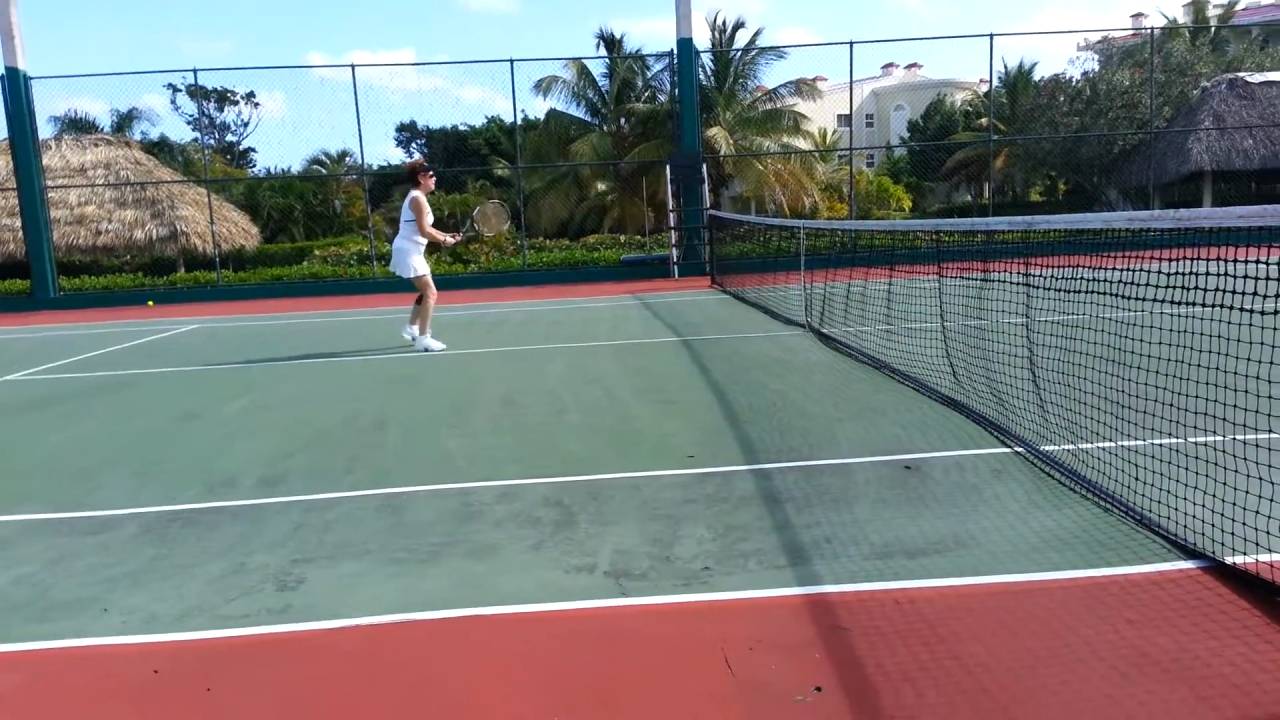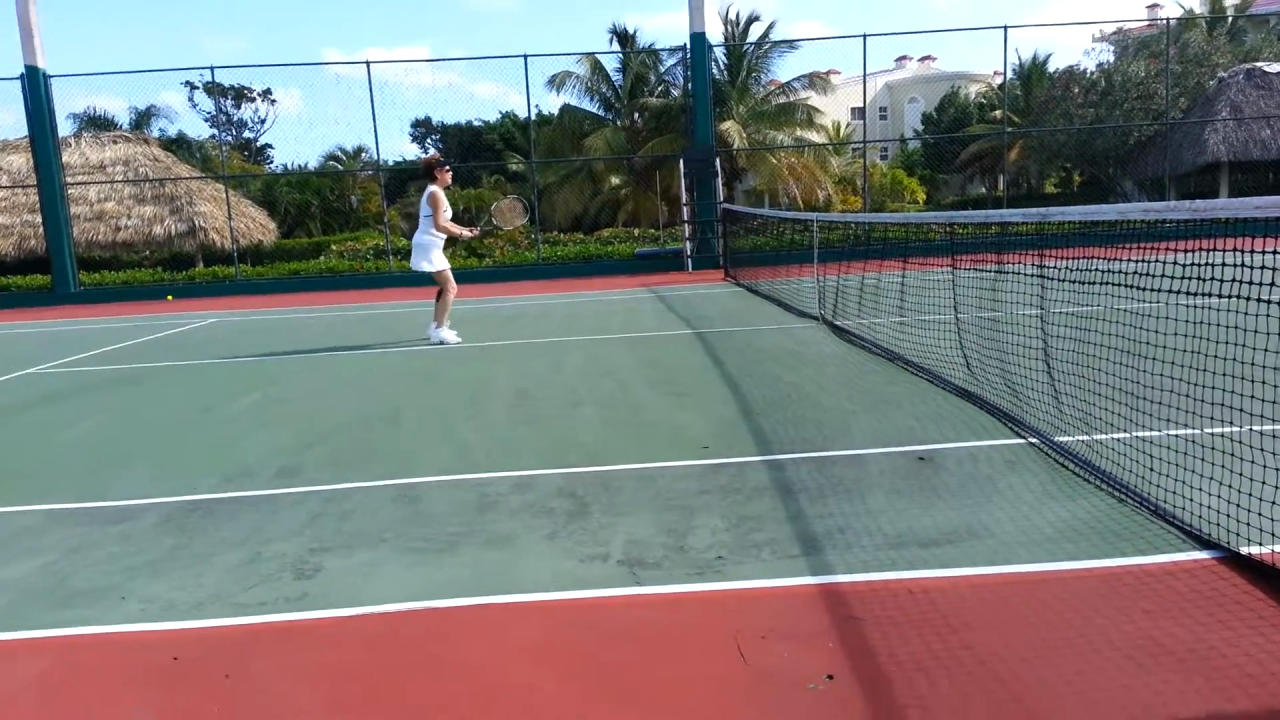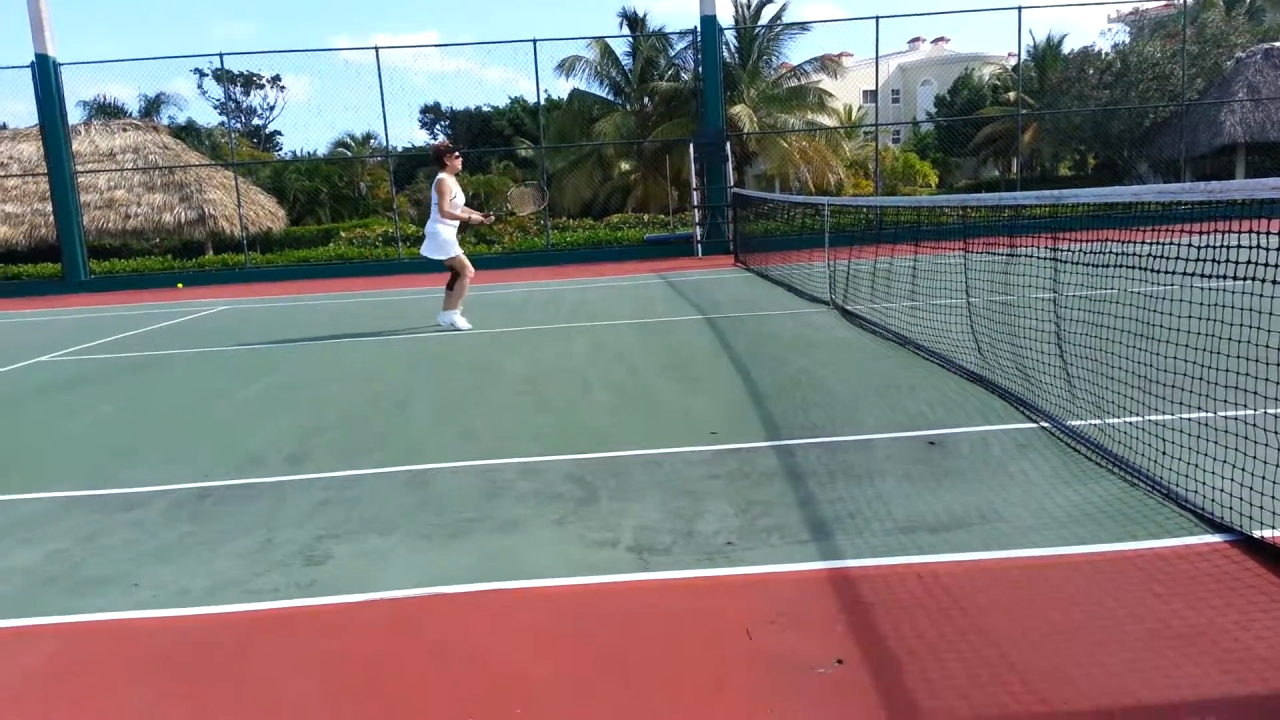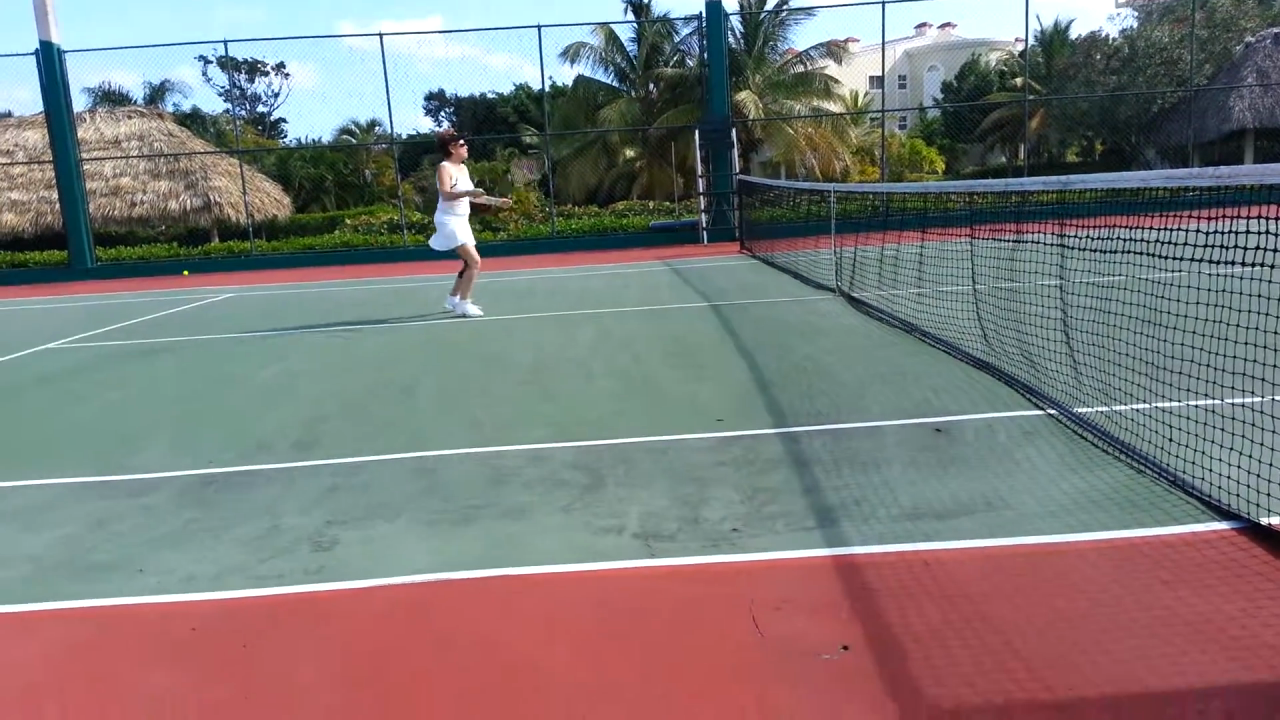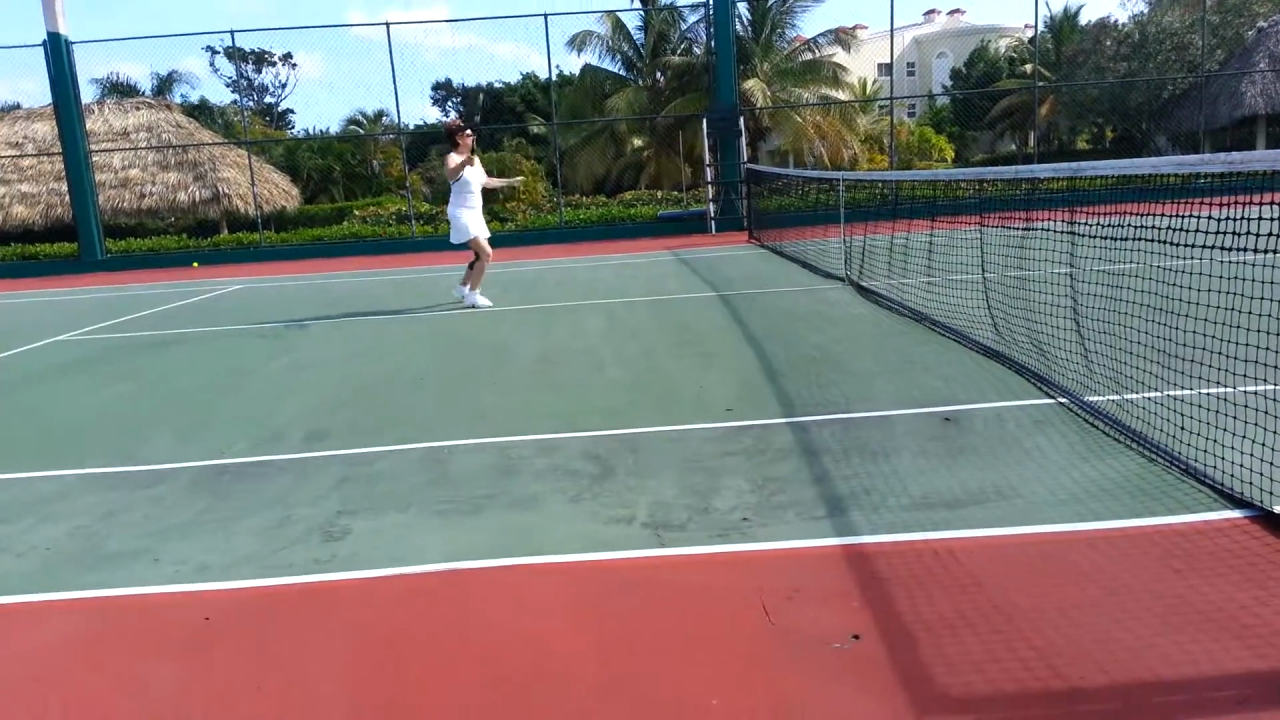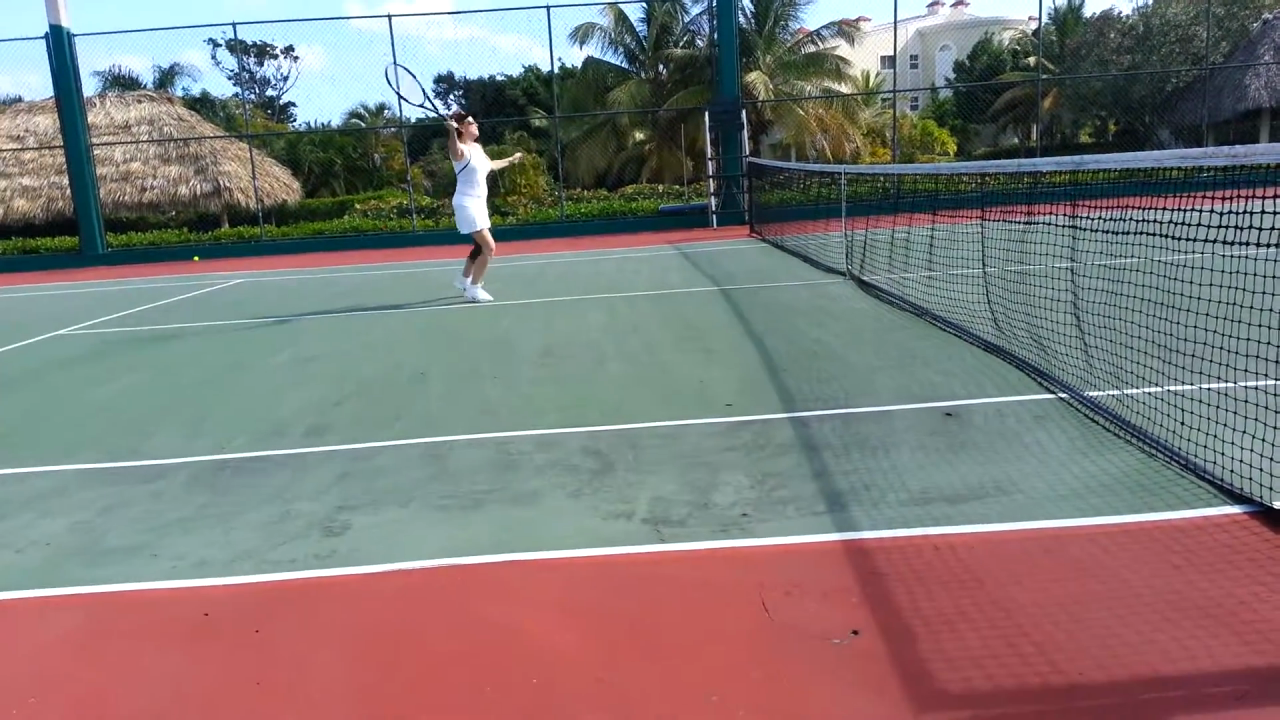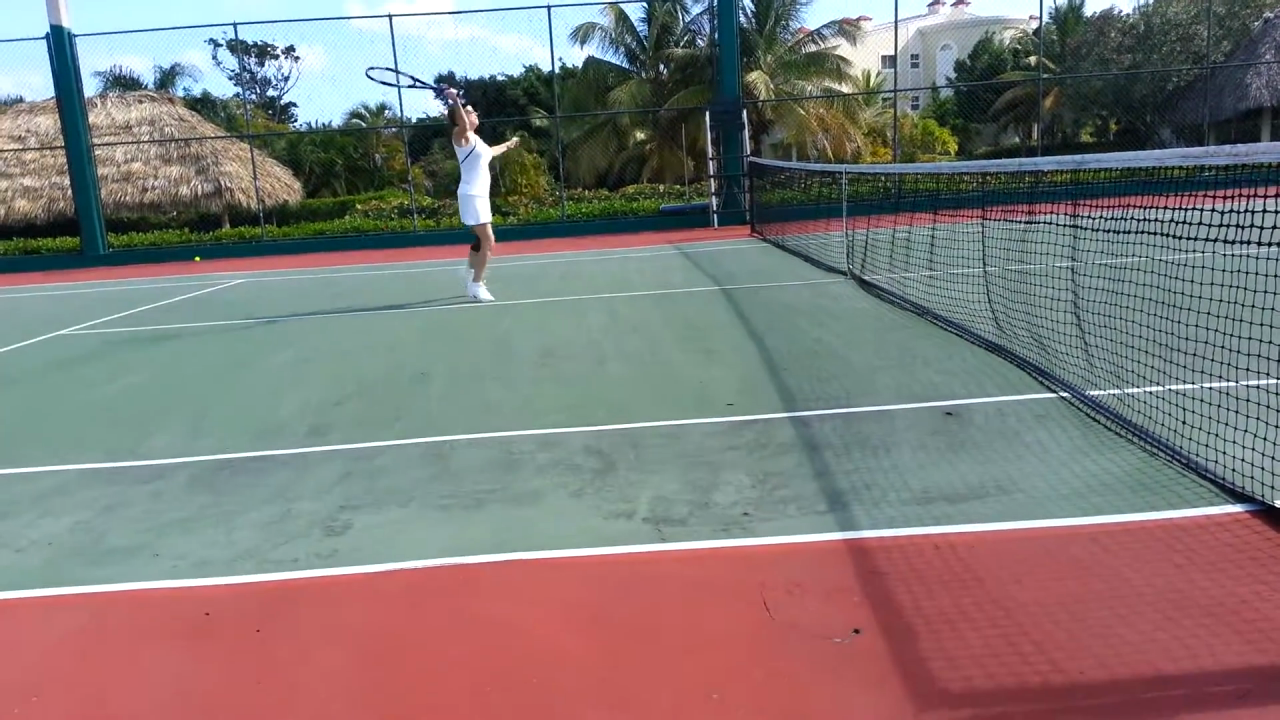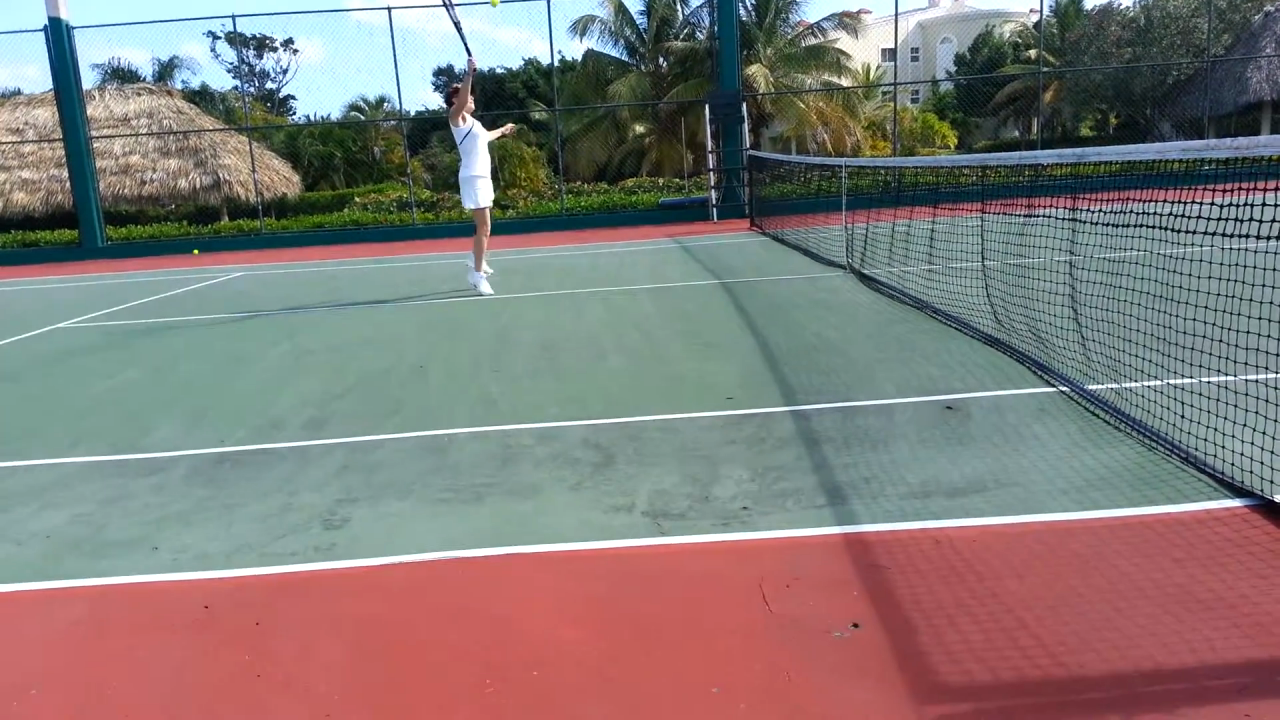
dt=0.1s
person 1, frame 1
left shoulder: (418, 197)
right shoulder: (418, 199)
left elbow: (425, 228)
right elbow: (425, 232)
left wrist: (447, 235)
right wrist: (444, 240)
left hip: (411, 251)
right hip: (408, 251)
left knee: (426, 291)
right knee: (431, 293)
left ankle: (412, 328)
right ankle: (424, 338)
person 1, frame 2
left shoulder: (438, 192)
right shoulder: (434, 194)
left elbow: (444, 222)
right elbow: (439, 226)
left wrist: (464, 229)
right wrist: (460, 233)
left hip: (432, 246)
right hip: (427, 245)
left knee: (446, 286)
right knee: (450, 287)
left ankle: (438, 328)
right ankle: (439, 331)
person 1, frame 3
left shoulder: (452, 180)
right shoulder: (443, 181)
left elbow: (458, 208)
right elbow: (444, 212)
left wrist: (480, 215)
right wrist: (469, 218)
left hip: (446, 234)
right hip: (440, 234)
left knee: (458, 273)
right knee: (467, 272)
left ankle: (447, 314)
right ankle: (452, 314)
person 1, frame 4
left shoulder: (463, 168)
right shoulder: (445, 167)
left elbow: (472, 196)
right elbow: (446, 195)
left wrist: (496, 201)
right wrist: (468, 192)
left hip: (461, 222)
right hip: (448, 222)
left knee: (469, 262)
right knee: (474, 261)
left ankle: (453, 299)
right ankle: (463, 303)
person 1, frame 5
left shoulder: (474, 159)
right shoulder: (452, 158)
left elbow: (485, 182)
right elbow: (450, 176)
left wrist: (510, 182)
right wrist: (464, 164)
left hip: (475, 214)
right hip: (462, 215)
left knee: (481, 254)
right knee: (486, 253)
left ankle: (462, 288)
right ankle: (472, 294)
person 1, frame 6
left shoulder: (476, 147)
right shoulder: (458, 148)
left elbow: (489, 165)
right elbow: (454, 147)
left wrist: (511, 160)
right wrist: (451, 130)
left hip: (478, 203)
right hip: (467, 205)
left knee: (481, 245)
right knee: (489, 246)
left ankle: (464, 279)
right ankle: (474, 288)
person 1, frame 7
left shoulder: (474, 137)
right shoulder: (461, 133)
left elbow: (488, 152)
right elbow: (462, 123)
left wrist: (507, 144)
right wrist: (454, 101)
left hip: (480, 195)
right hip: (472, 195)
left knee: (482, 237)
right knee: (488, 241)
left ankle: (471, 273)
right ankle: (476, 285)
person 1, frame 8
left shoulder: (469, 120)
right shoulder: (456, 115)
left elbow: (484, 137)
right elbow: (463, 97)
left wrist: (502, 130)
right wrist: (469, 73)
left hip: (481, 177)
right hip: (474, 178)
left knee: (484, 225)
right knee: (484, 227)
left ankle: (477, 260)
right ankle: (477, 274)
